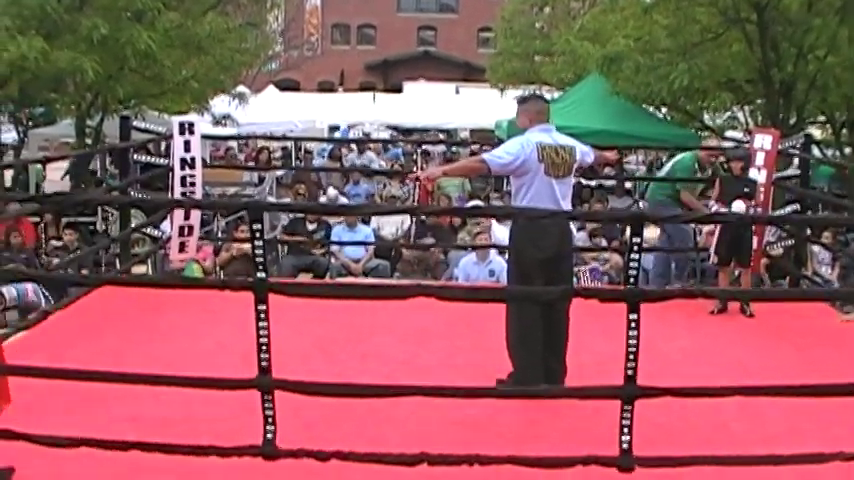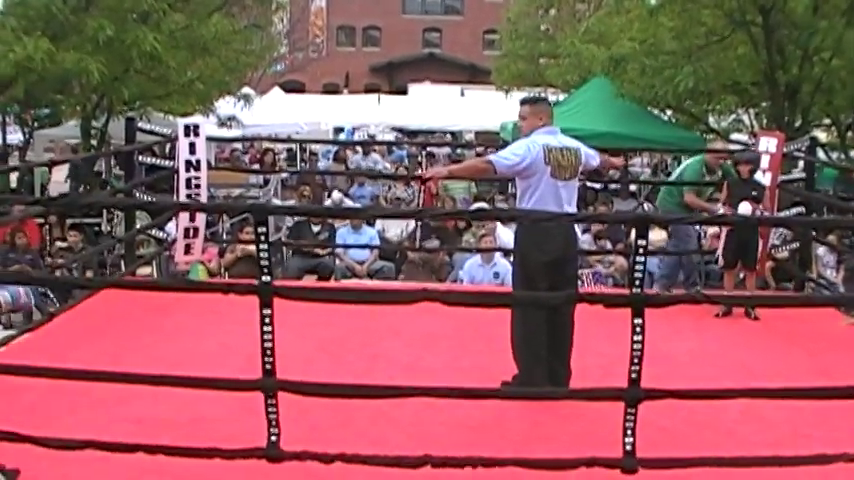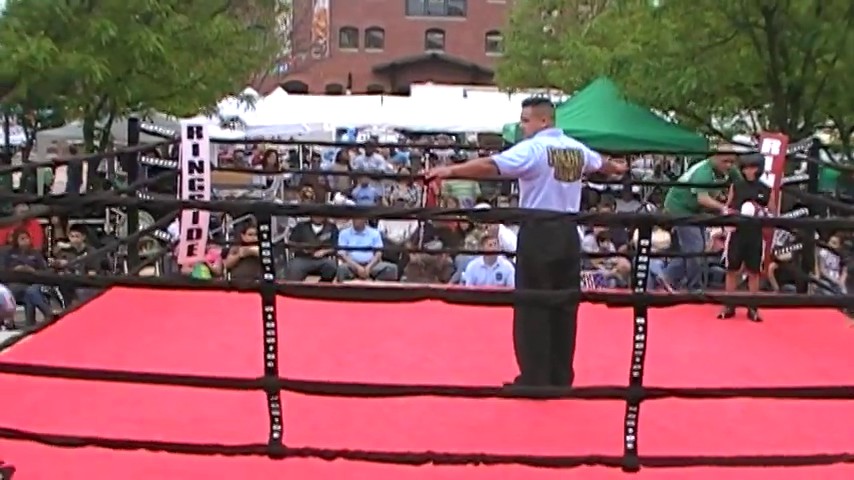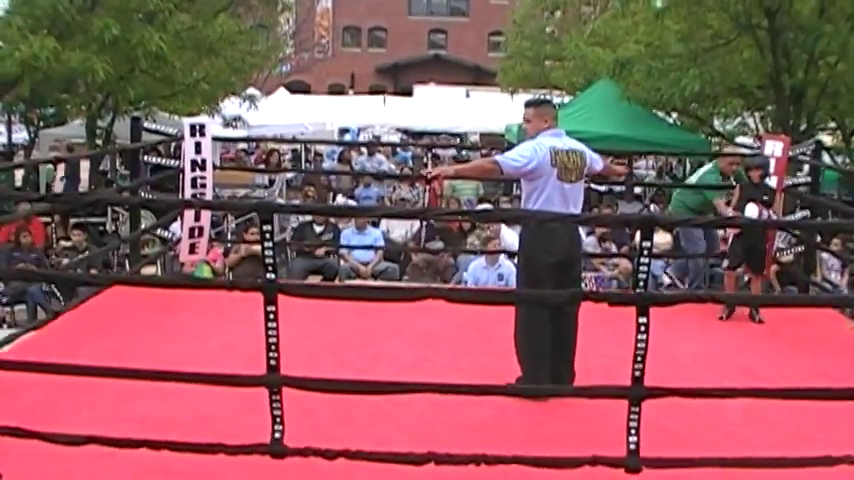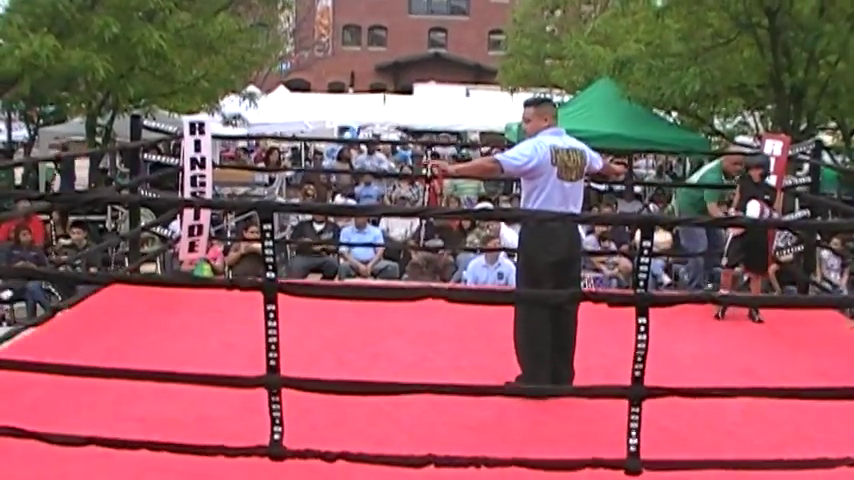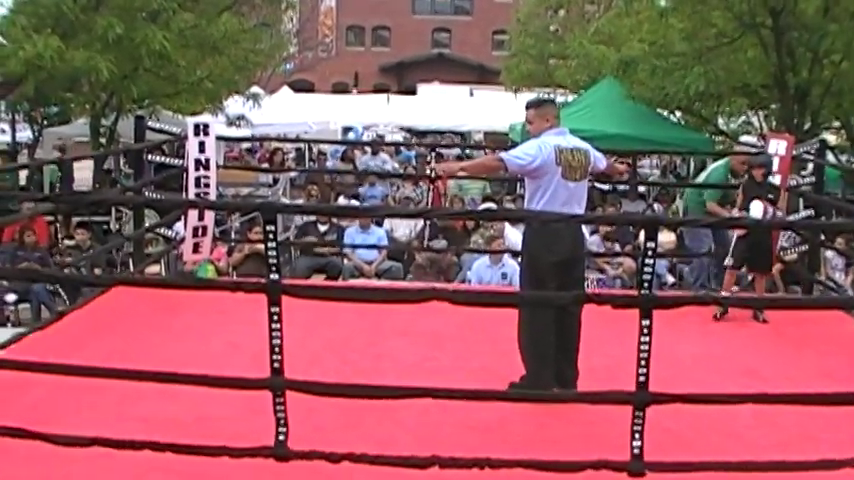
dt=0.1s
person 1, frame 1
left shoulder: (523, 145)
right shoulder: (570, 146)
left elbow: (481, 164)
right elbow: (592, 154)
left wrist: (441, 171)
right wrist: (608, 157)
left hip: (530, 229)
right hip: (560, 229)
left knee: (524, 303)
right knee: (557, 301)
left ankle: (527, 376)
right ankle: (554, 373)
person 1, frame 2
left shoulder: (528, 147)
right shoulder: (575, 148)
left elbow: (487, 165)
right elbow: (598, 159)
left wrist: (446, 171)
right wrist: (614, 163)
left hip: (535, 232)
right hip: (565, 232)
left knee: (529, 306)
right knee: (561, 305)
left ankle: (531, 380)
right ankle: (558, 376)
person 1, frame 3
left shoulder: (532, 148)
right shoulder: (578, 149)
left elbow: (490, 165)
right elbow: (600, 162)
left wrist: (450, 170)
right wrist: (616, 168)
left hip: (538, 233)
right hip: (568, 233)
left knee: (532, 307)
right knee: (564, 306)
left ankle: (534, 380)
right ankle: (560, 377)
person 1, frame 4
left shoulder: (535, 149)
right shoulder: (580, 150)
left elbow: (493, 166)
right elbow: (601, 165)
left wrist: (454, 169)
right wrist: (617, 171)
left hip: (540, 234)
right hip: (569, 234)
left knee: (533, 308)
right knee: (565, 307)
left ankle: (535, 381)
right ankle: (561, 377)
person 1, frame 5
left shoulder: (535, 148)
right shoulder: (580, 149)
left elbow: (494, 164)
right elbow: (601, 165)
left wrist: (455, 168)
right wrist: (616, 171)
left hip: (540, 233)
right hip: (569, 233)
left knee: (532, 307)
right knee: (565, 306)
left ankle: (535, 380)
right ankle: (561, 376)
person 1, frame 6
left shoulder: (539, 147)
right shoulder: (584, 149)
left elbow: (498, 163)
right elbow: (604, 164)
left wrist: (458, 167)
right wrist: (619, 170)
left hip: (544, 233)
right hip: (573, 233)
left knee: (537, 308)
right knee: (568, 305)
left ankle: (539, 381)
right ankle: (565, 377)
person 2, frame 1
left shoulder: (752, 184)
right shoulder: (722, 180)
right elbow: (713, 201)
left hip: (744, 229)
right hip: (725, 227)
left knee: (745, 267)
right knee: (723, 266)
left ankle: (744, 303)
right ankle: (722, 301)
person 2, frame 2
left shoulder: (760, 188)
right shoulder: (730, 184)
right elbow: (721, 204)
left wrist: (757, 211)
left hip: (751, 232)
right hip: (732, 231)
left knee: (750, 270)
right knee: (729, 269)
left ankle: (749, 306)
right ankle: (727, 305)
person 2, frame 3
left shoulder: (766, 190)
right shoulder: (736, 186)
right elbow: (726, 206)
left wrist: (761, 212)
left hip: (755, 234)
right hip: (736, 232)
left knee: (754, 272)
right knee: (732, 270)
left ankle: (752, 307)
right ankle: (729, 306)
person 2, frame 4
left shoulder: (772, 192)
right shoulder: (741, 187)
right elbow: (731, 208)
left wrist: (764, 214)
left hip: (759, 236)
right hip: (740, 234)
left knee: (756, 274)
right knee: (729, 270)
left ankle: (754, 309)
right ankle: (729, 305)
person 2, frame 5
left shoulder: (773, 191)
right shoulder: (742, 186)
right elbow: (733, 208)
left wrist: (766, 212)
right wrist: (734, 216)
left hip: (760, 235)
right hip: (740, 233)
left knee: (756, 273)
right knee: (727, 269)
left ankle: (753, 309)
right ankle: (724, 303)
person 2, frame 6
left shoulder: (776, 190)
right shoulder: (745, 186)
right elbow: (737, 208)
left wrist: (769, 210)
right wrist: (738, 216)
left hip: (764, 235)
right hip: (744, 233)
left knee: (761, 273)
right knee: (731, 268)
left ankle: (758, 309)
right ankle: (723, 305)
person 3, frame 1
left shoulder: (709, 167)
right shoulder: (687, 163)
right elbow: (685, 195)
right wrist: (706, 213)
left hip: (672, 201)
right hip: (661, 199)
left knee: (667, 241)
right knee: (684, 237)
left ankle: (657, 284)
right ankle: (679, 281)
person 3, frame 2
left shoulder: (722, 167)
right shoulder: (694, 168)
right elbow: (688, 198)
right wrist: (713, 208)
left hip: (685, 207)
right hip: (672, 204)
left knee: (677, 245)
right knee: (689, 245)
left ankle: (662, 284)
right ankle: (691, 287)
person 3, frame 3
left shoulder: (729, 171)
right shoulder: (704, 172)
right elbow: (702, 199)
right wrist: (724, 208)
left hip: (693, 208)
right hip: (680, 207)
left knee: (691, 247)
right knee: (695, 247)
left ankle: (670, 277)
right ankle: (694, 288)
person 3, frame 4
left shoulder: (732, 172)
right shoulder: (711, 176)
right elbow: (720, 206)
left hip: (700, 210)
right hip: (685, 208)
left knee: (712, 245)
right knee: (698, 249)
left ankle: (679, 270)
right ankle: (695, 289)
person 3, frame 5
left shoulder: (733, 171)
right shoulder: (713, 176)
right elbow: (712, 209)
left hip: (703, 207)
right hip: (689, 206)
right knee: (698, 247)
right ankle: (695, 289)
person 3, frame 6
left shoulder: (742, 170)
right shoulder: (720, 173)
right elbow: (710, 205)
right wrist: (730, 217)
left hip: (718, 206)
right hip: (698, 205)
left knee: (724, 244)
right knee: (704, 247)
left ankle: (719, 281)
right ankle: (700, 288)
